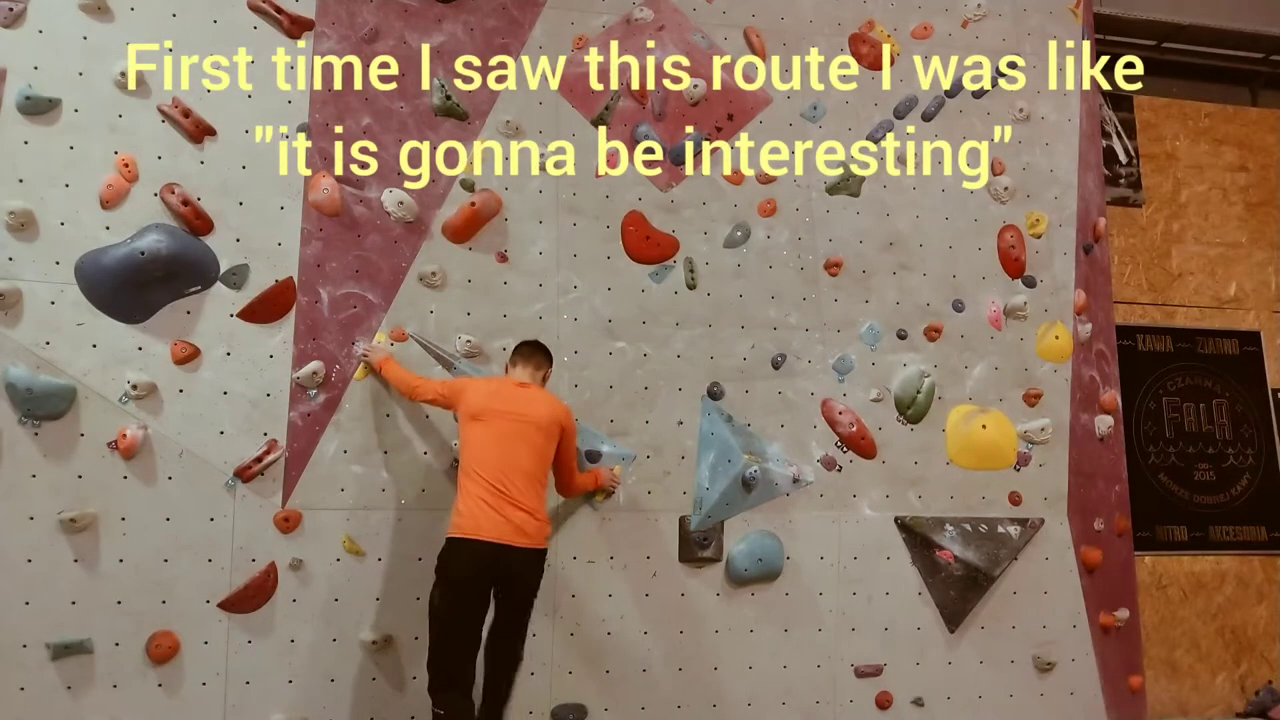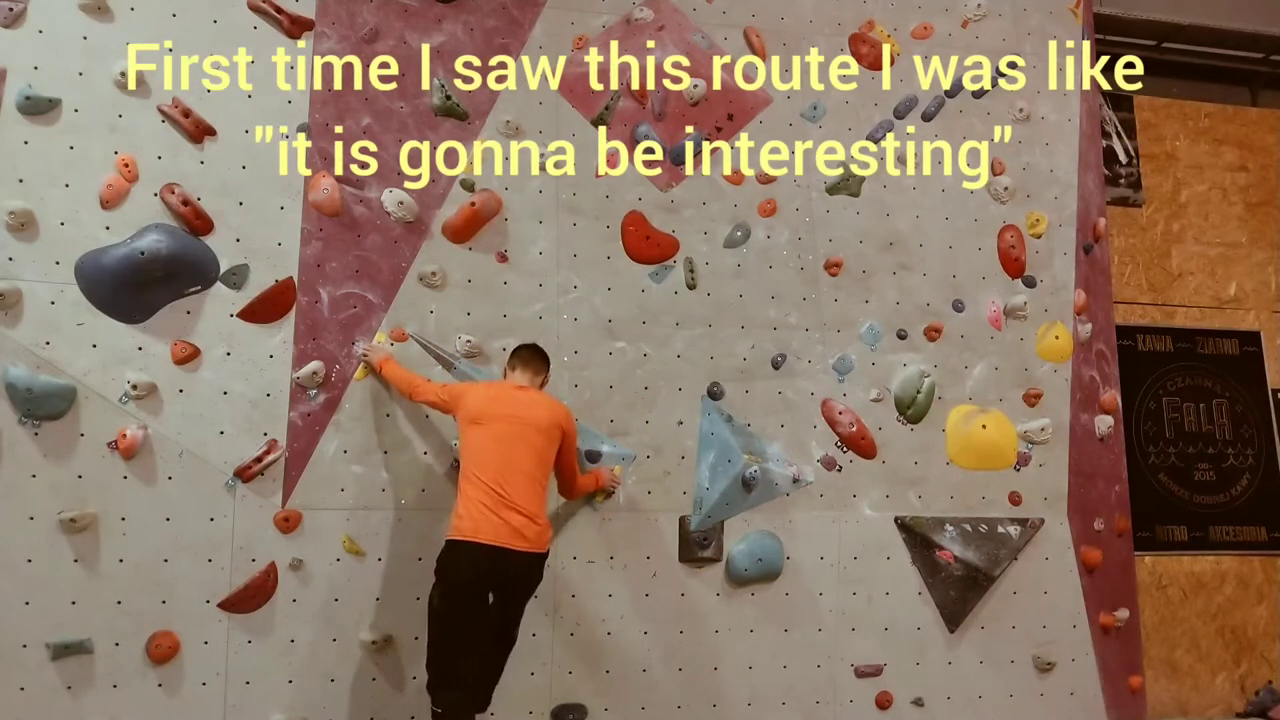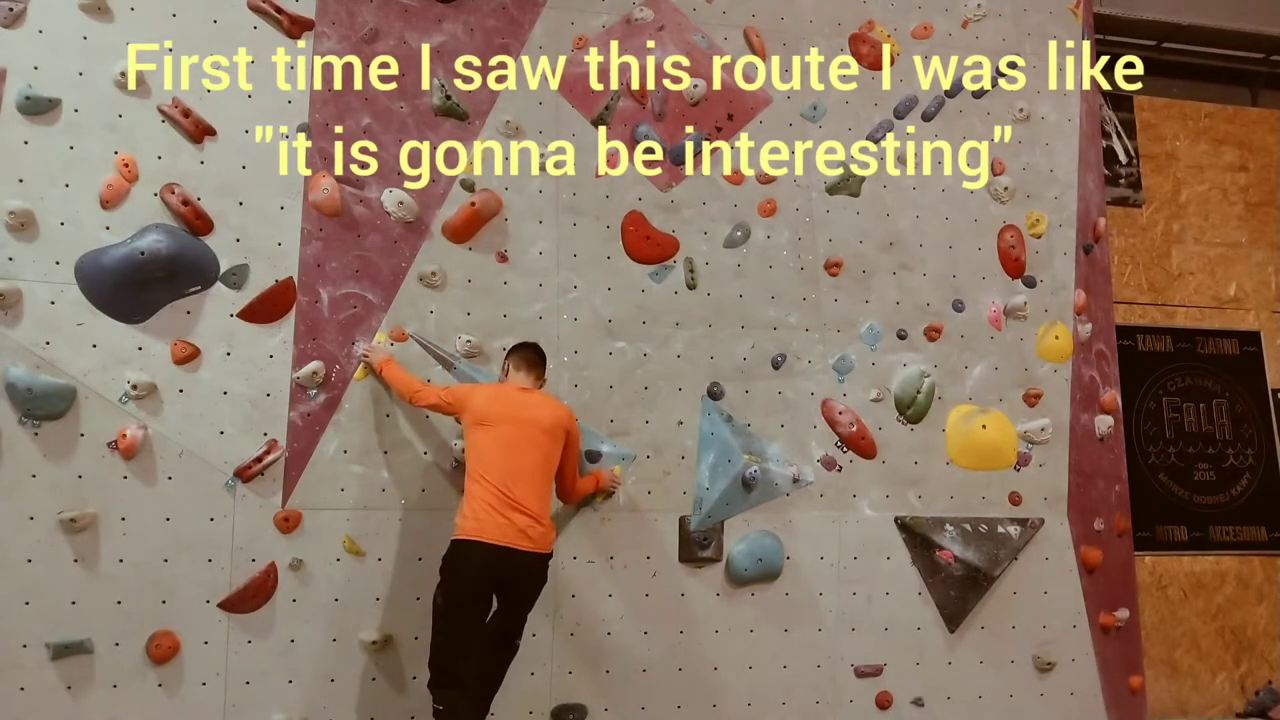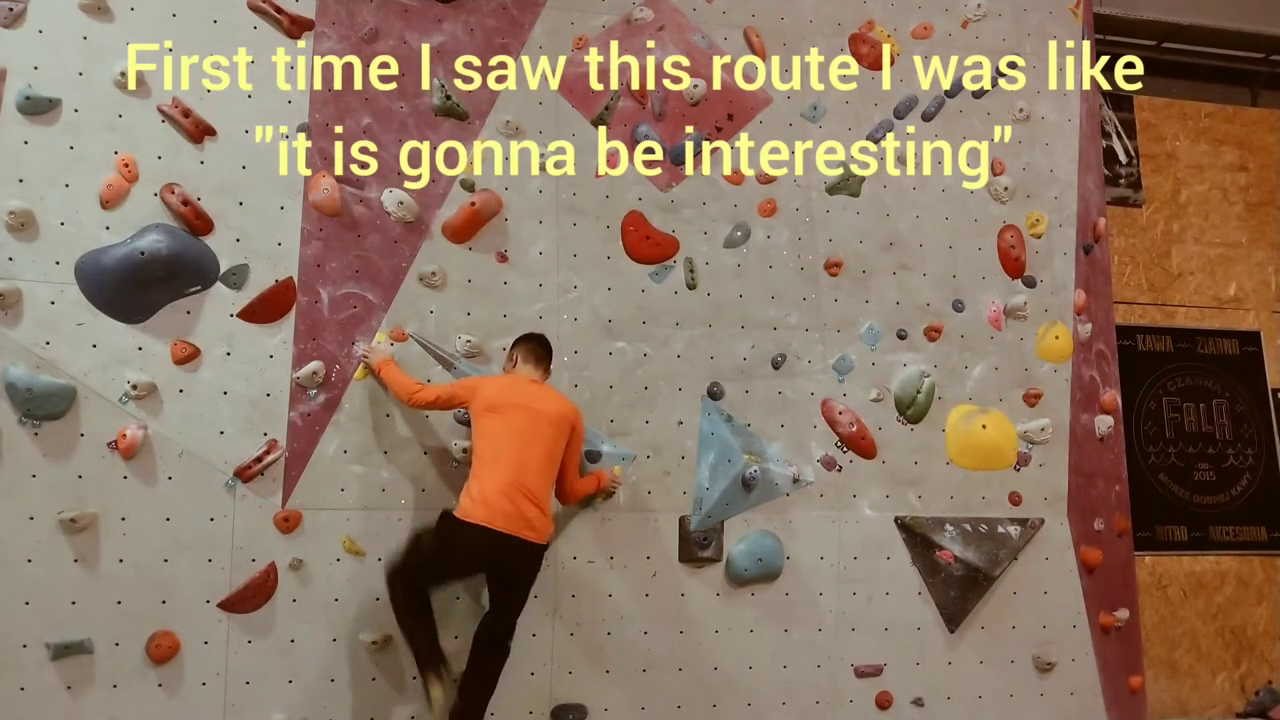
dt=0.4s
person 1, frame 1
left shoulder: (471, 391)
right shoulder: (558, 412)
left elbow: (415, 388)
right elbow: (567, 485)
left wrist: (383, 362)
right wrist: (597, 478)
left hip: (470, 543)
right hip: (528, 547)
left knee: (450, 670)
right knee: (506, 647)
person 1, frame 2
left shoulder: (470, 395)
right shoulder: (559, 414)
left elbow: (416, 388)
right elbow: (570, 488)
left wrist: (383, 362)
right wrist: (598, 479)
left hip: (469, 545)
right hip: (528, 551)
left knee: (449, 667)
right knee: (499, 634)
person 1, frame 3
left shoulder: (475, 397)
right shoulder: (562, 416)
left elbow: (417, 393)
right elbow: (568, 493)
left wrist: (384, 363)
right wrist: (598, 480)
left hip: (475, 546)
right hip: (532, 553)
left knee: (452, 665)
right knee: (501, 644)
person 1, frame 4
left shoulder: (485, 387)
right shoulder: (568, 411)
left elbow: (416, 395)
right elbow: (567, 492)
left wrist: (383, 364)
right wrist: (598, 480)
left hip: (475, 527)
right hip: (530, 543)
left knee: (404, 578)
right knee: (496, 635)
left ankle: (434, 677)
